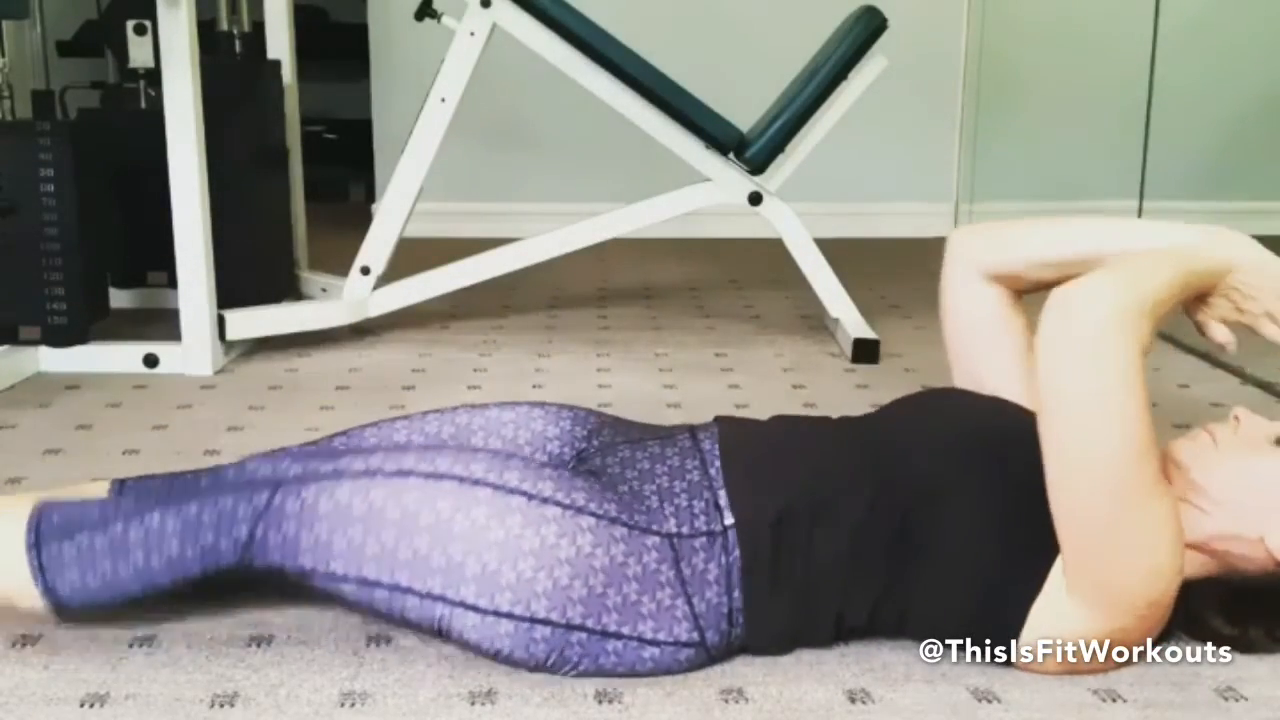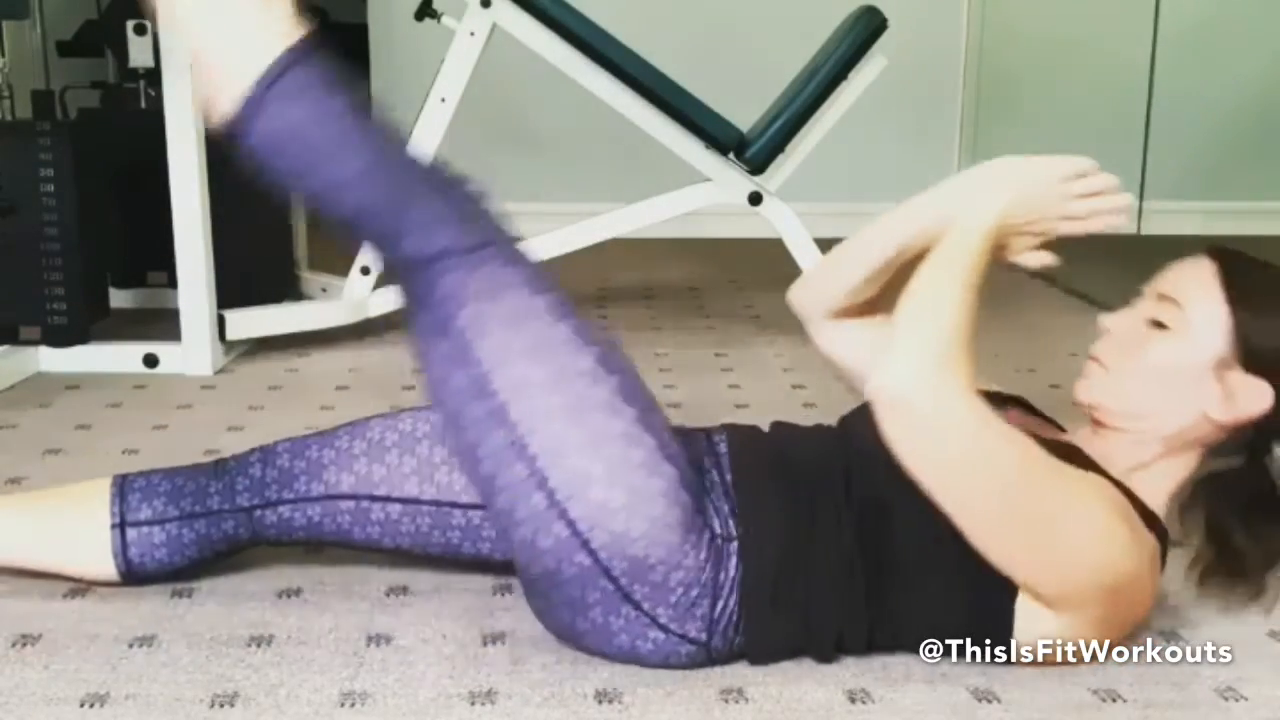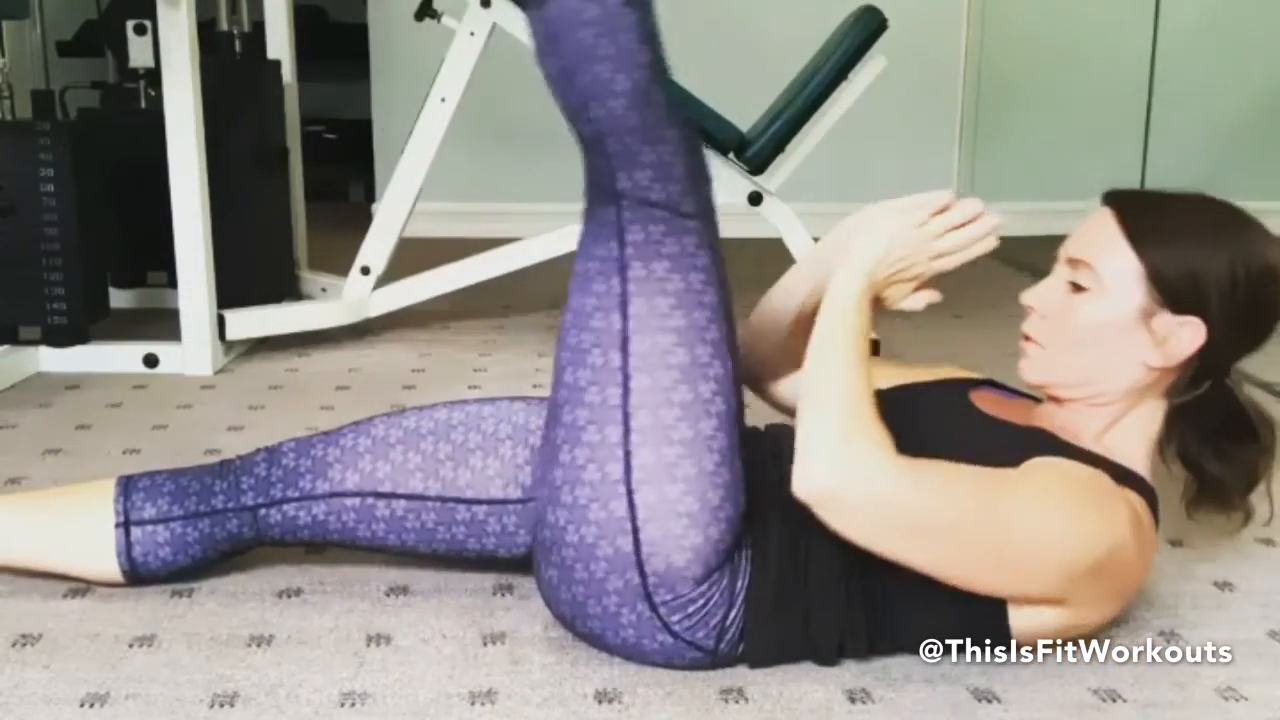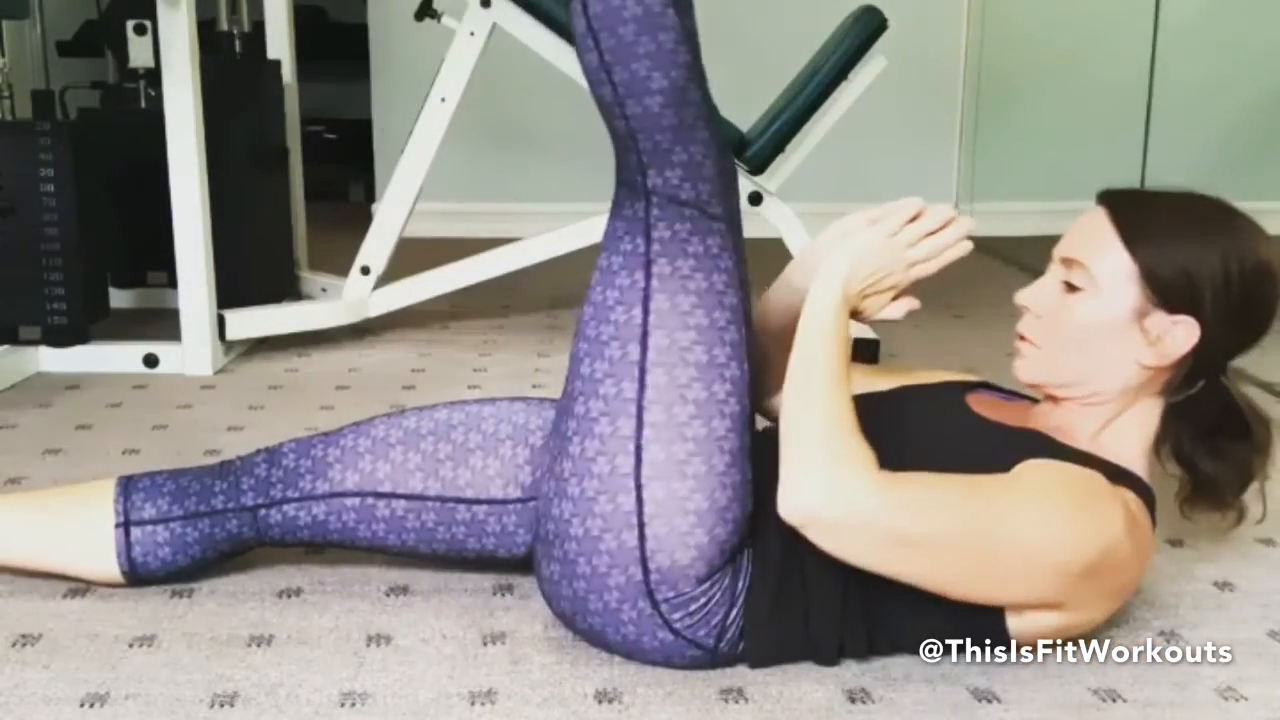
dt=0.4s
person 1, frame 1
left shoulder: (1126, 581)
right shoulder: (1077, 477)
left elbow: (1080, 332)
right elbow: (975, 261)
left hip: (671, 578)
right hip: (663, 471)
left knee: (269, 505)
right knee: (272, 491)
person 1, frame 2
left shoulder: (1104, 552)
right shoulder: (1036, 445)
left elbow: (916, 404)
right elbow: (831, 309)
left wrist: (977, 223)
right wrist: (953, 208)
left hip: (667, 581)
right hip: (697, 498)
left knee: (445, 243)
right knee: (262, 485)
person 1, frame 3
left shoulder: (1096, 527)
right shoulder: (1018, 409)
left elbow: (842, 482)
right elbow: (767, 363)
left wrist: (860, 275)
right wrist: (844, 260)
left hip: (663, 578)
right hip: (625, 500)
left knee: (647, 186)
right knee: (263, 485)
person 1, frame 4
left shoulder: (1090, 529)
right shoulder: (1013, 411)
left elbow: (824, 499)
right elbow: (766, 378)
left wrist: (835, 289)
right wrist: (823, 268)
left hip: (666, 580)
right hip: (628, 496)
left knee: (676, 188)
right knee: (266, 484)
